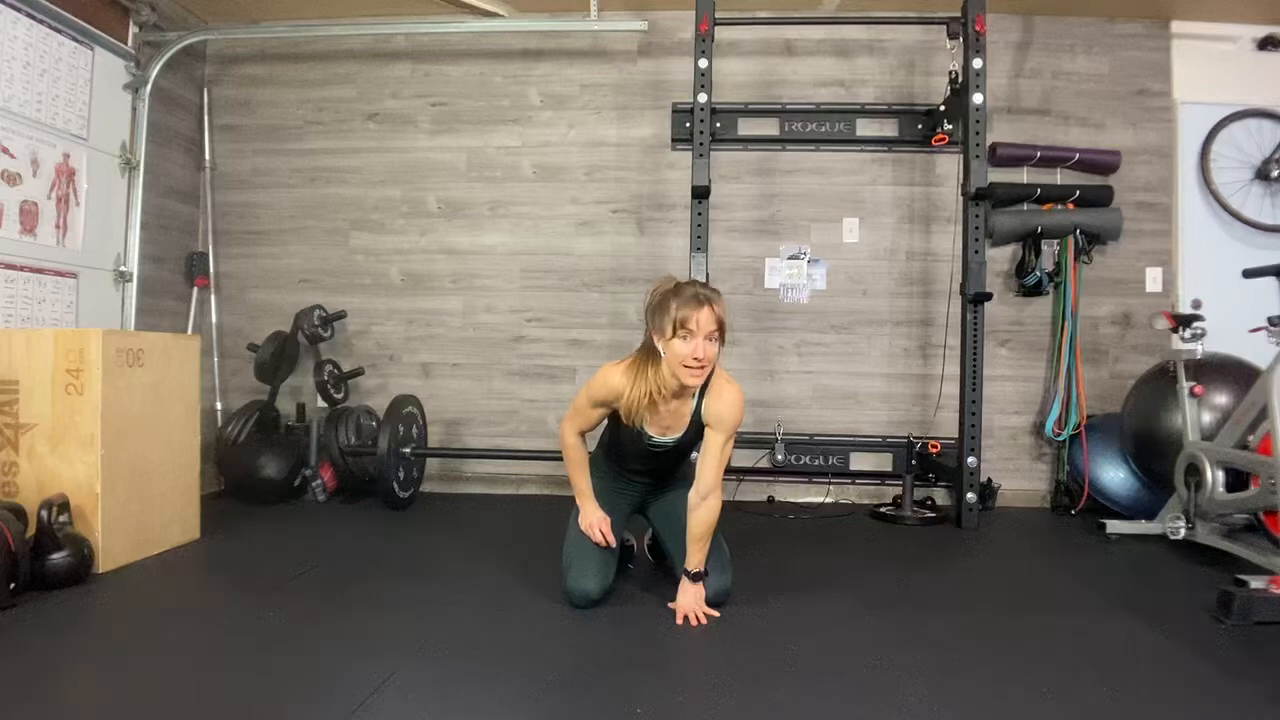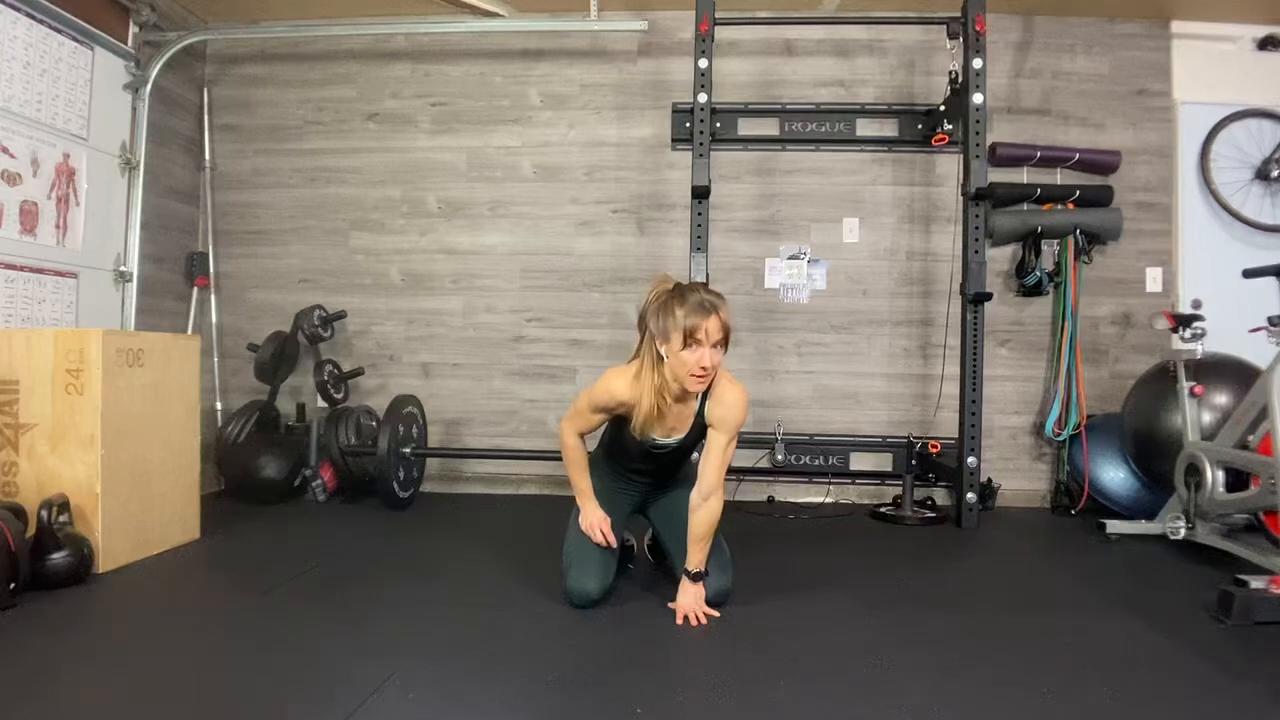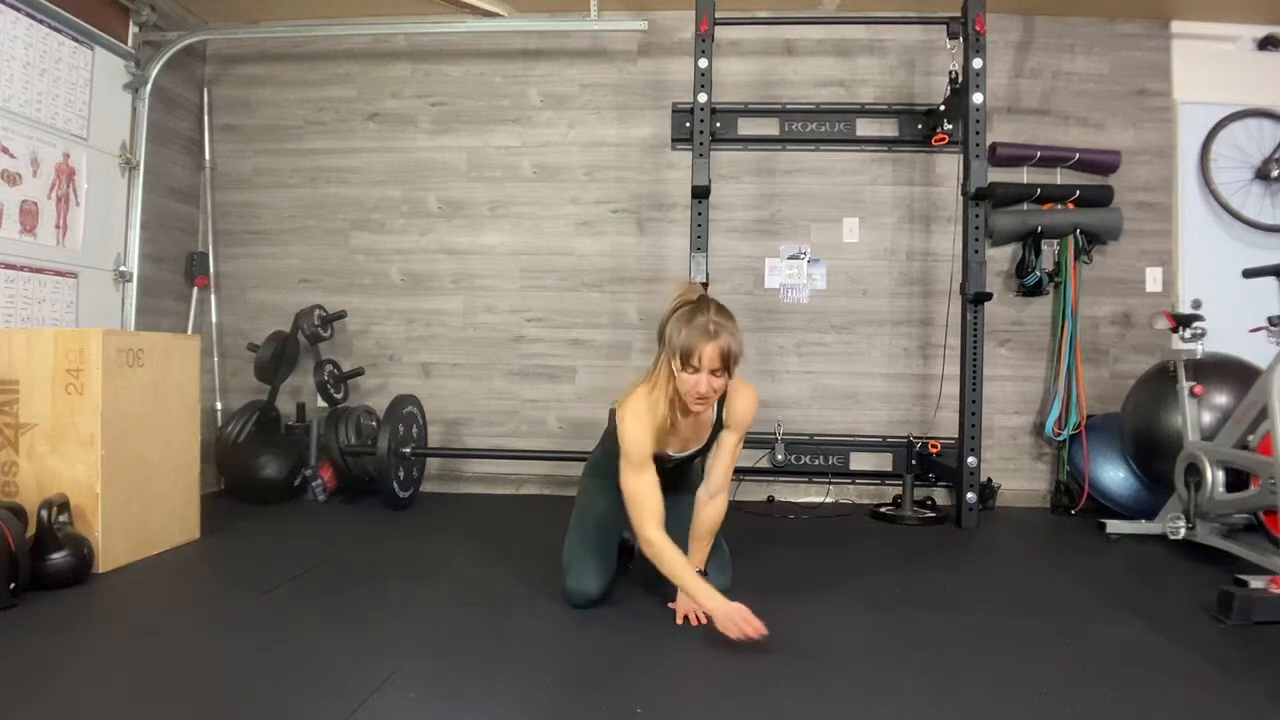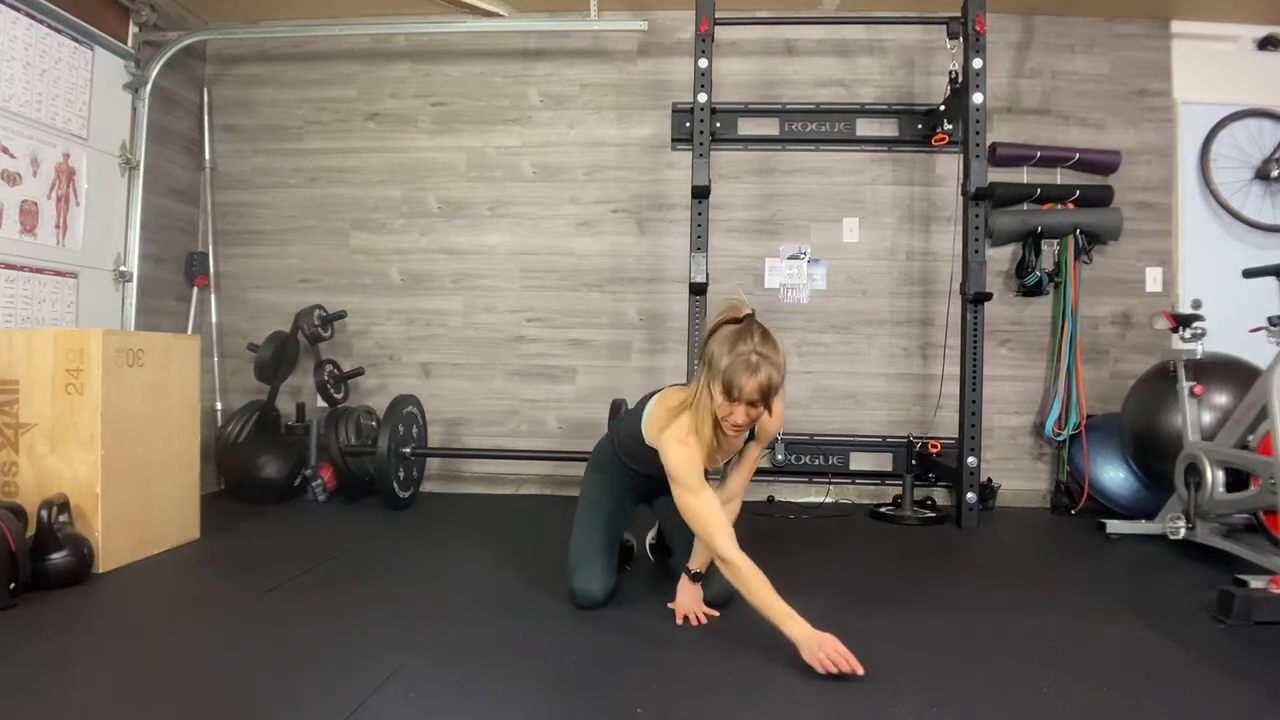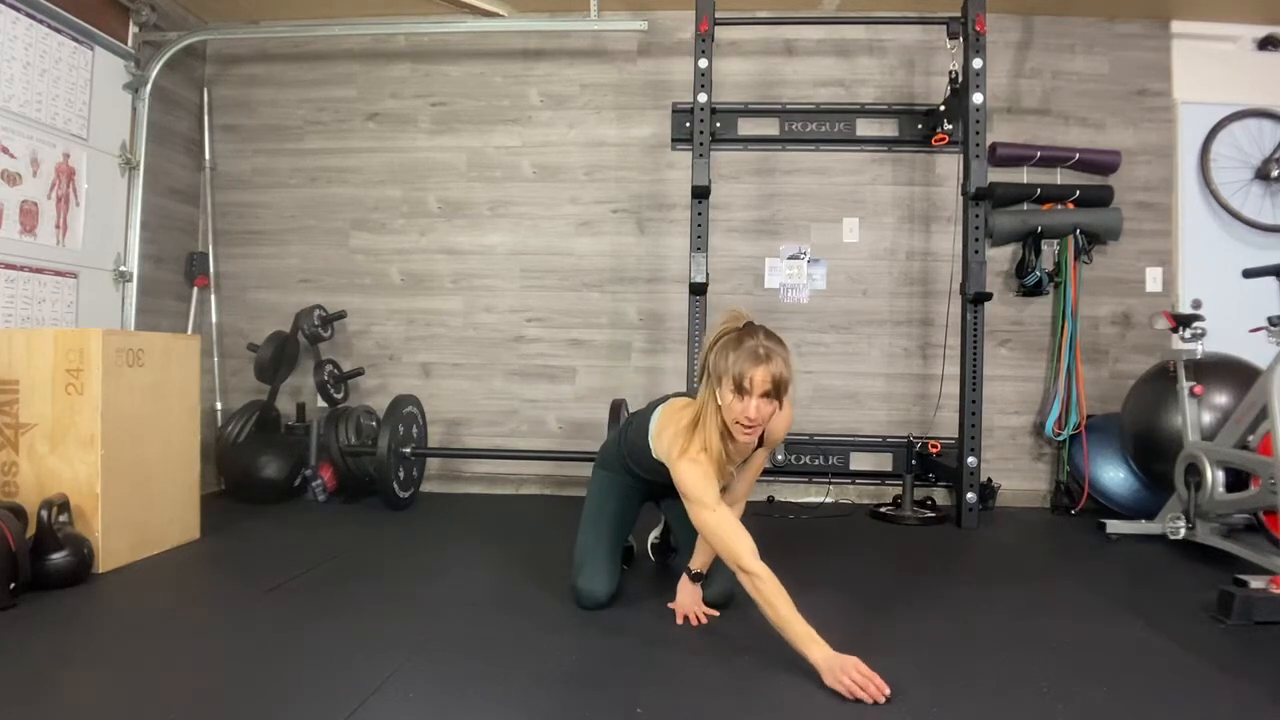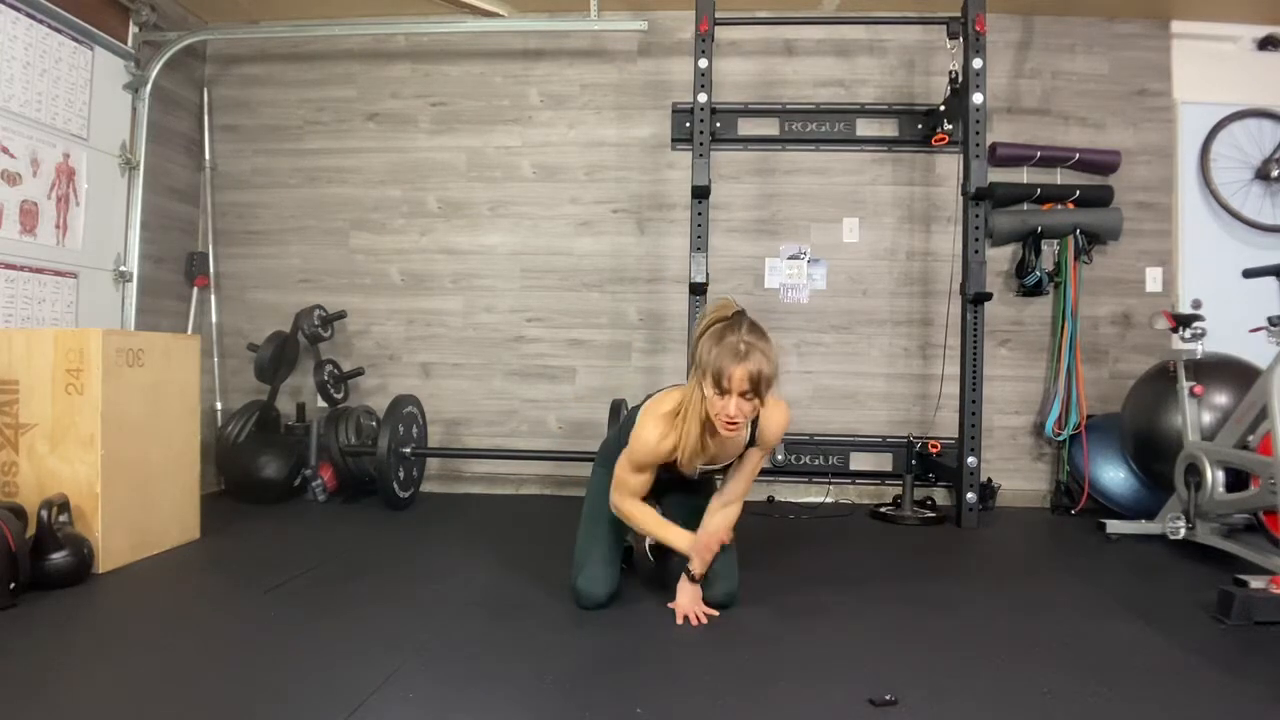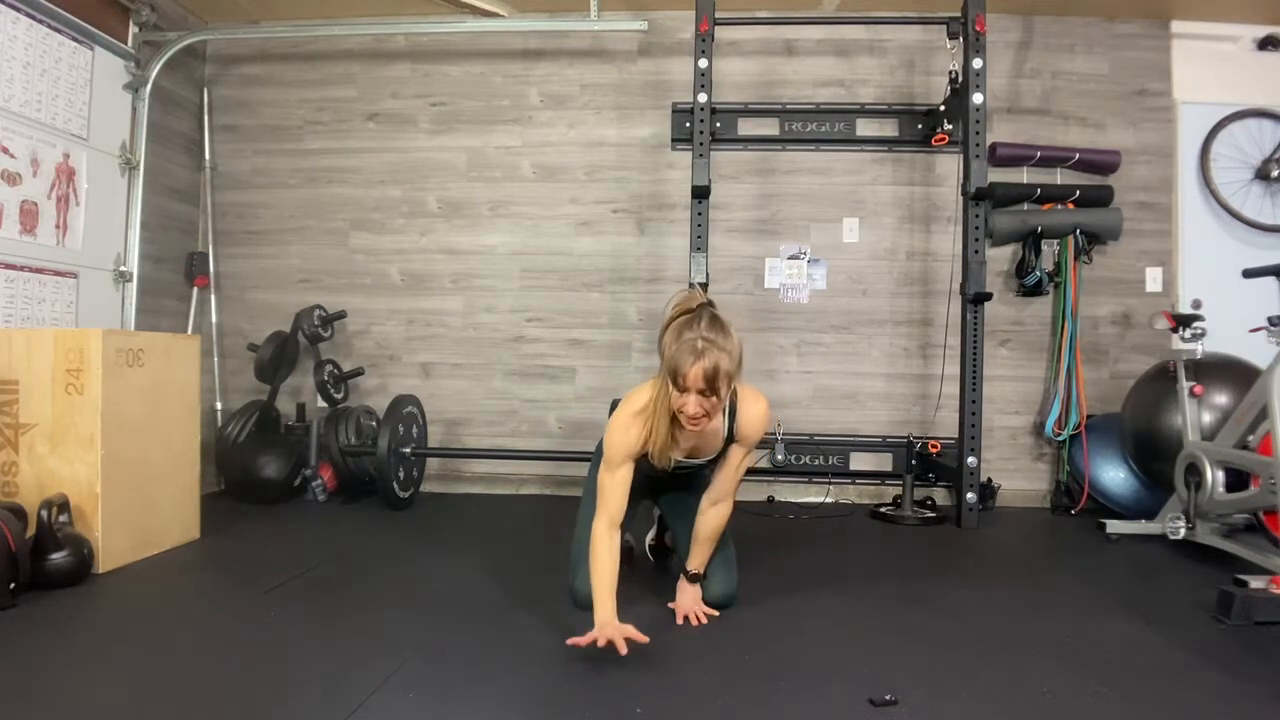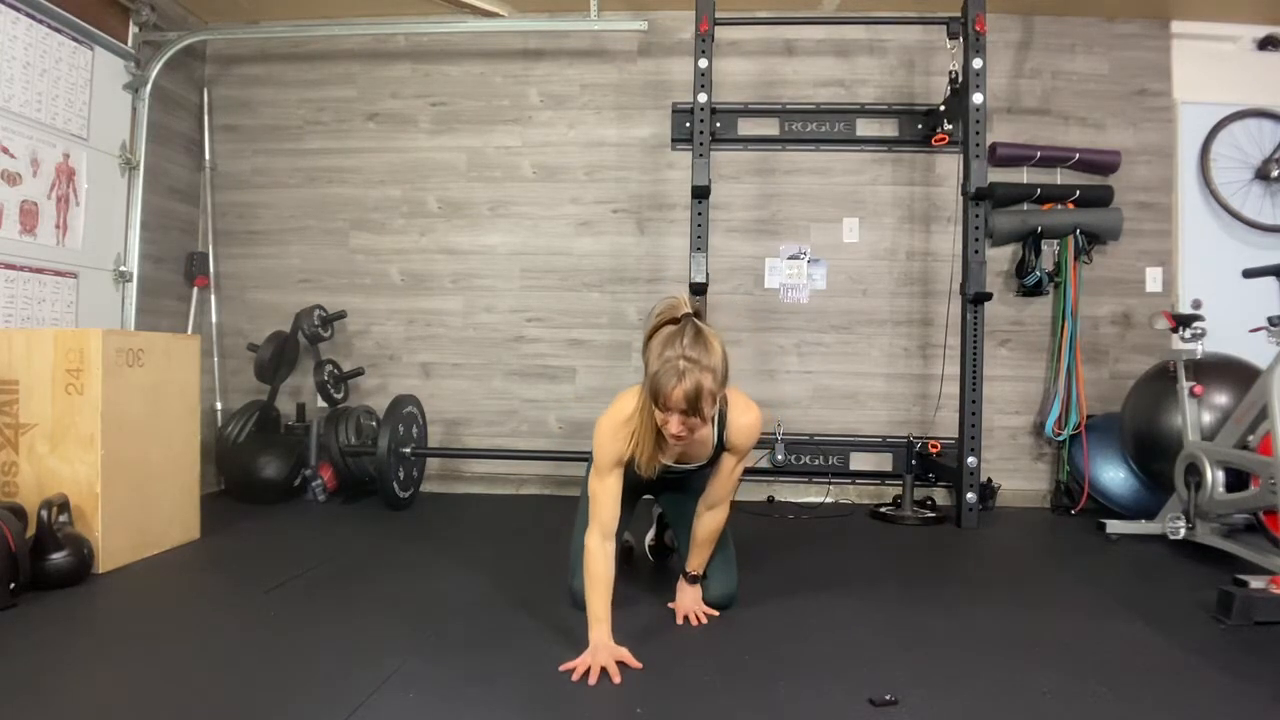
dt=0.5s
person 1, frame 1
left shoulder: (725, 398)
right shoulder: (619, 380)
left elbow: (706, 494)
right elbow: (571, 429)
left wrist: (692, 576)
right wrist: (587, 503)
left hip: (673, 480)
right hip: (612, 476)
left knee: (715, 589)
right knee: (584, 591)
left ankle: (661, 544)
right ankle: (618, 545)
person 1, frame 2
left shoulder: (729, 398)
right shoulder: (622, 385)
left elbow: (708, 494)
right elbow: (570, 430)
left wrist: (692, 575)
right wrist: (587, 504)
left hip: (675, 481)
right hip: (613, 477)
left knee: (714, 588)
right knee: (584, 590)
left ankle: (661, 544)
right ankle: (617, 545)
person 1, frame 3
left shoulder: (741, 402)
right shoulder: (640, 411)
left elbow: (713, 494)
right elbow: (649, 530)
left wrist: (693, 570)
right wrist: (713, 603)
left hip: (679, 481)
right hip: (615, 479)
left knee: (718, 584)
right knee: (583, 591)
left ankle: (668, 561)
right ankle: (621, 547)
person 1, frame 4
left shoulder: (769, 415)
right shoulder: (679, 432)
left elbow: (729, 500)
right elbow: (727, 552)
left wrist: (693, 575)
right wrist: (802, 635)
left hip: (676, 479)
right hip: (619, 470)
left knee: (714, 592)
right knee: (588, 591)
left ankle: (663, 542)
right ankle: (617, 544)
person 1, frame 5
left shoulder: (777, 421)
right shoulder: (690, 447)
left elbow: (732, 504)
right elbow: (749, 567)
left wrist: (693, 575)
right wrist: (824, 658)
left hip: (681, 480)
right hip: (625, 470)
left knee: (718, 590)
right knee: (593, 592)
left ankle: (669, 536)
right ankle: (620, 541)
person 1, frame 6
left shoulder: (773, 420)
right shoulder: (659, 425)
left elbow: (729, 502)
right elbow: (621, 500)
left wrist: (692, 576)
right wrist: (685, 542)
left hip: (690, 479)
right hip: (625, 464)
left knee: (721, 592)
right knee: (592, 593)
left ankle: (665, 540)
person 1, frame 7
left shoulder: (751, 413)
right shoulder: (634, 416)
left elbow: (718, 501)
right elbow: (606, 523)
left wrist: (691, 577)
right wrist: (606, 619)
left hip: (691, 479)
right hip: (627, 471)
left knee: (719, 593)
right knee: (585, 593)
left ankle: (666, 535)
right ankle: (628, 546)
person 1, frame 8
left shoulder: (743, 420)
right shoulder: (620, 421)
left elbow: (714, 506)
right elbow: (599, 534)
left wrist: (690, 578)
right wrist: (600, 640)
left hip: (690, 477)
right hip: (626, 472)
left knee: (719, 592)
right knee: (584, 592)
left ankle: (667, 532)
right ankle: (650, 535)
